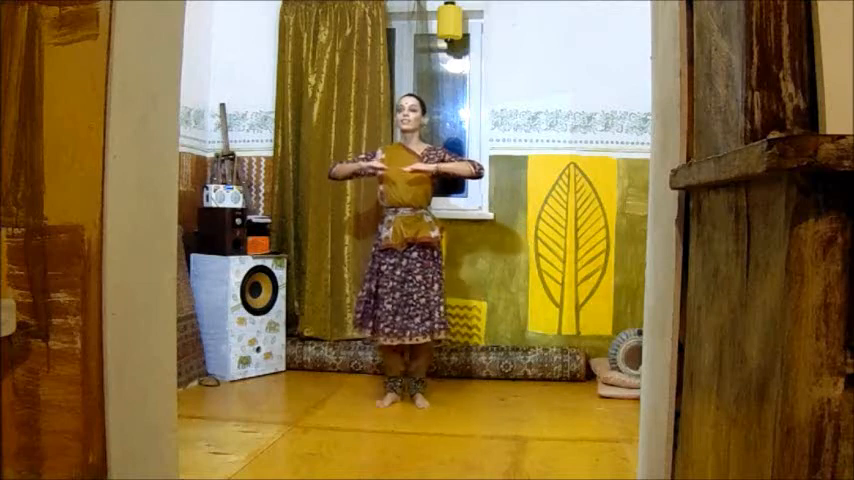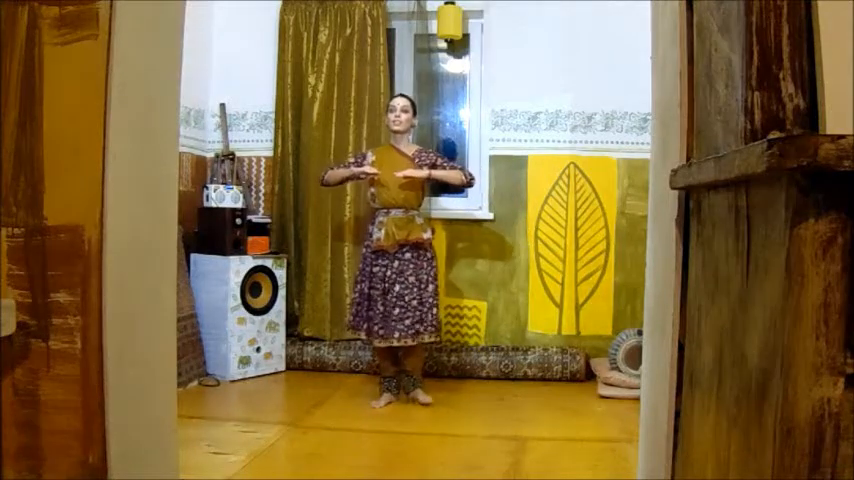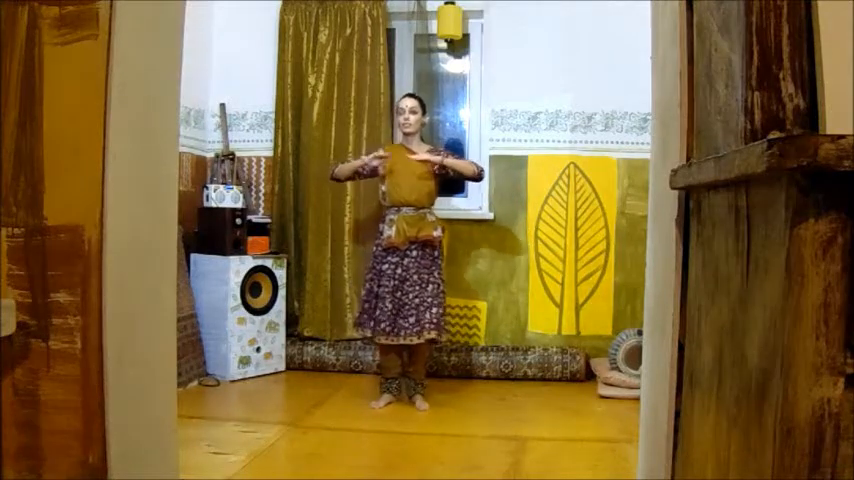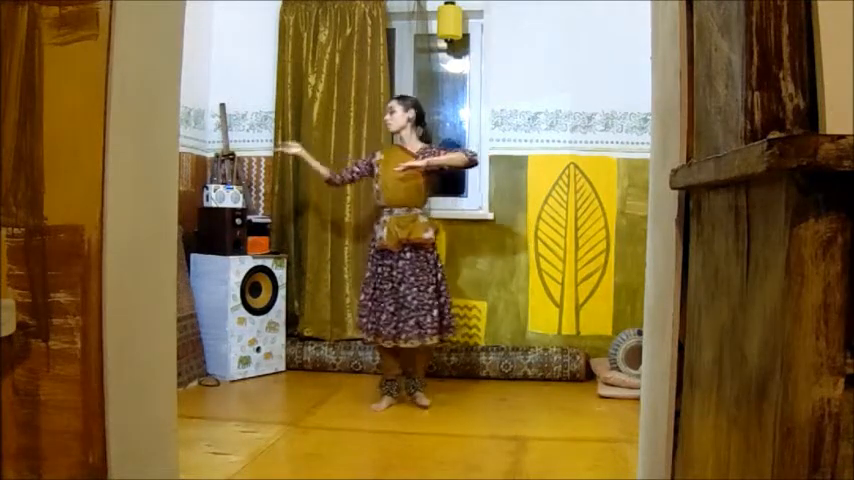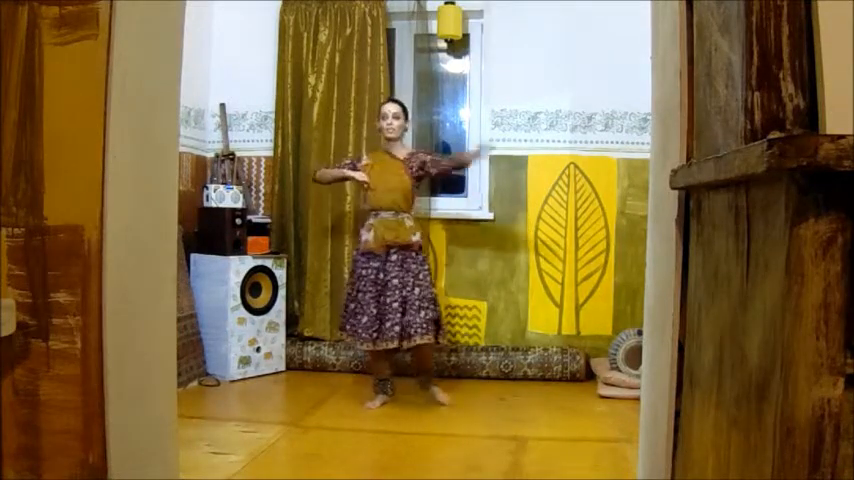
dt=1s
person 1, frame 1
left shoulder: (434, 154)
right shoulder: (382, 154)
left elbow: (476, 170)
right elbow: (334, 172)
left wrist: (432, 167)
right wrist: (364, 166)
left hip: (422, 238)
right hip: (389, 236)
left knee: (422, 311)
right knee: (386, 312)
left ankle: (417, 387)
right ankle: (393, 387)
person 1, frame 2
left shoulder: (425, 156)
right shoulder: (372, 156)
left elbow: (467, 179)
right elbow: (326, 179)
left wrist: (425, 173)
right wrist: (356, 171)
left hip: (414, 239)
right hip: (380, 238)
left knee: (416, 312)
right knee: (380, 313)
left ankle: (414, 383)
right ankle: (388, 386)
person 1, frame 3
left shoulder: (435, 155)
right shoulder: (383, 155)
left elbow: (477, 172)
right elbow: (336, 173)
left wrist: (439, 160)
right wrist: (366, 162)
left hip: (424, 239)
right hip: (390, 237)
left knee: (421, 315)
right knee: (384, 314)
left ankle: (416, 388)
right ankle: (389, 387)
person 1, frame 4
left shoulder: (428, 152)
right shoulder: (379, 157)
left elbow: (469, 158)
right elbow: (336, 178)
left wrist: (424, 163)
right wrist: (302, 154)
left hip: (418, 239)
right hip: (385, 238)
left knee: (421, 316)
right knee: (383, 315)
left ankle: (417, 386)
right ankle: (389, 389)
person 1, frame 5
left shoulder: (418, 159)
right shoulder: (362, 160)
left elbow: (452, 166)
right elbow: (318, 176)
left wrist: (470, 155)
right wrist: (350, 173)
left hip: (407, 241)
right hip: (373, 240)
left knee: (419, 316)
right knee: (373, 317)
left ankle: (428, 381)
right ankle: (383, 388)
